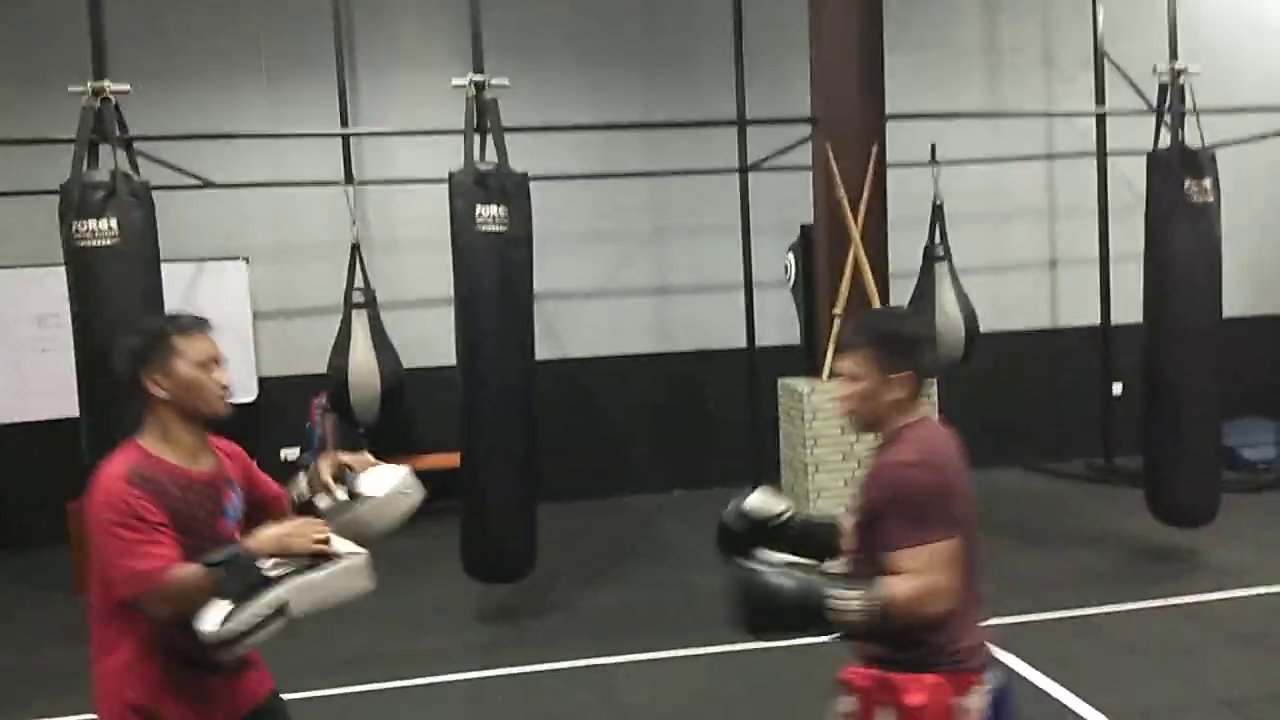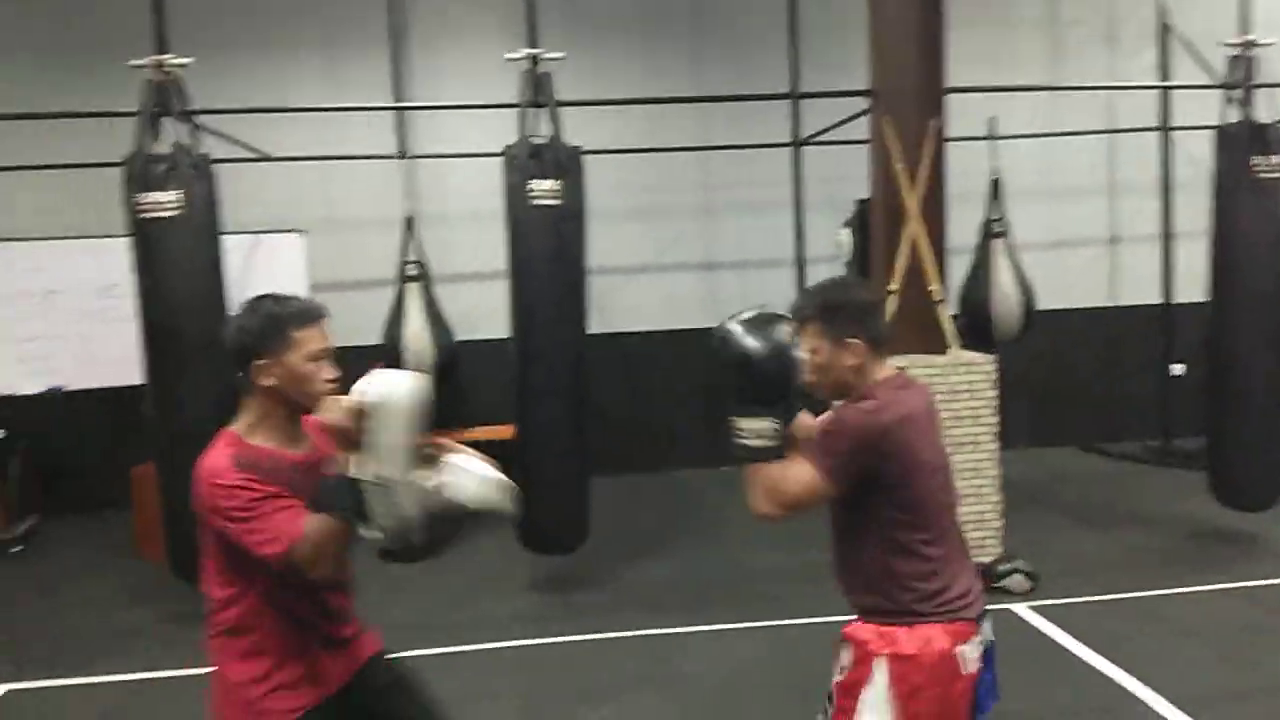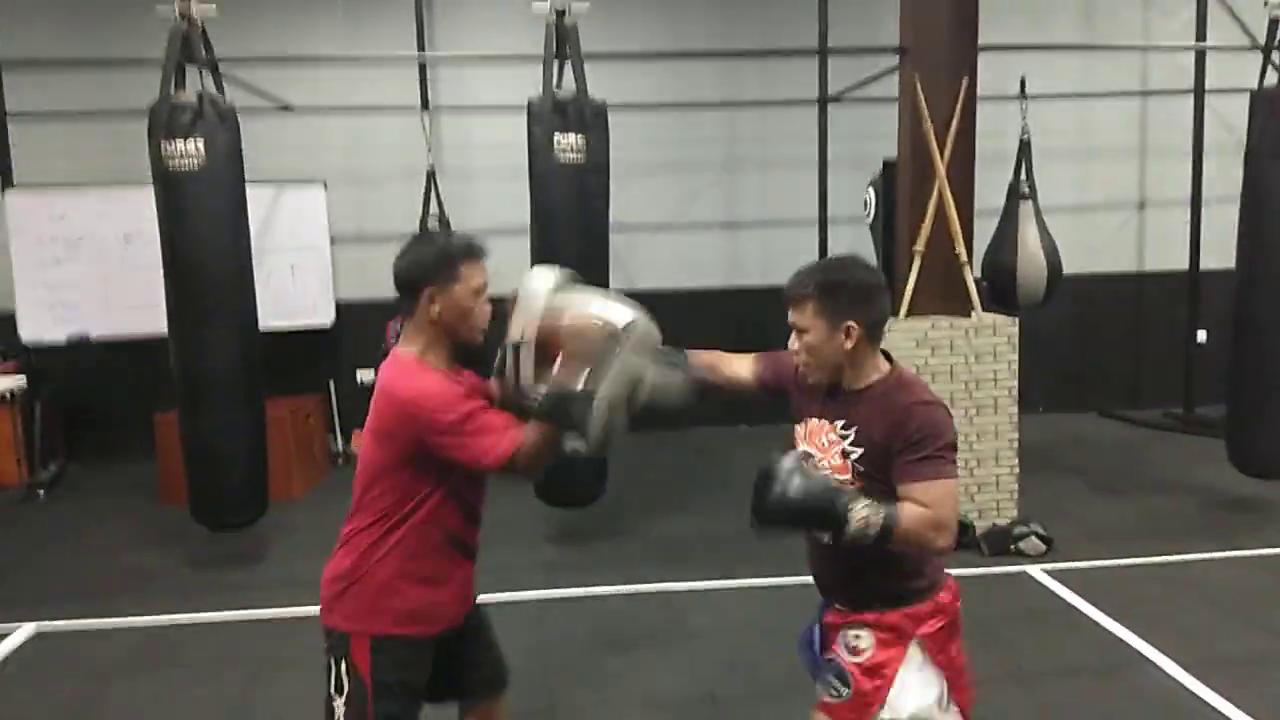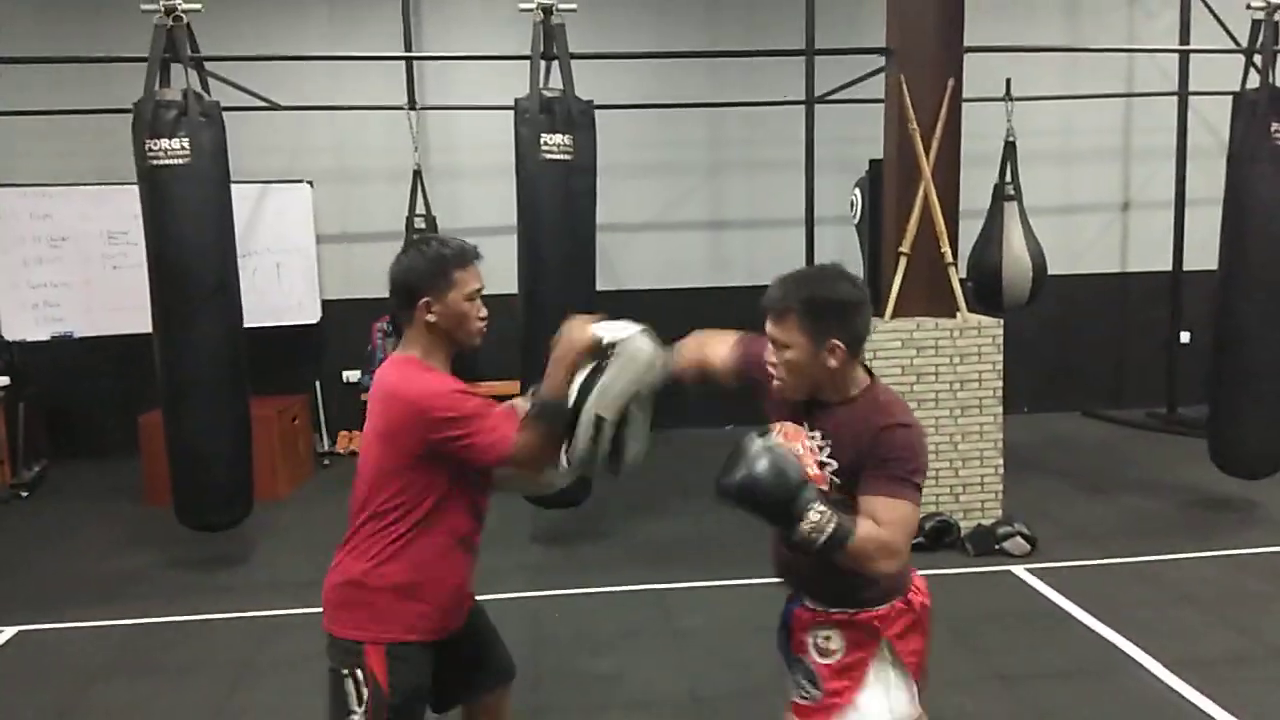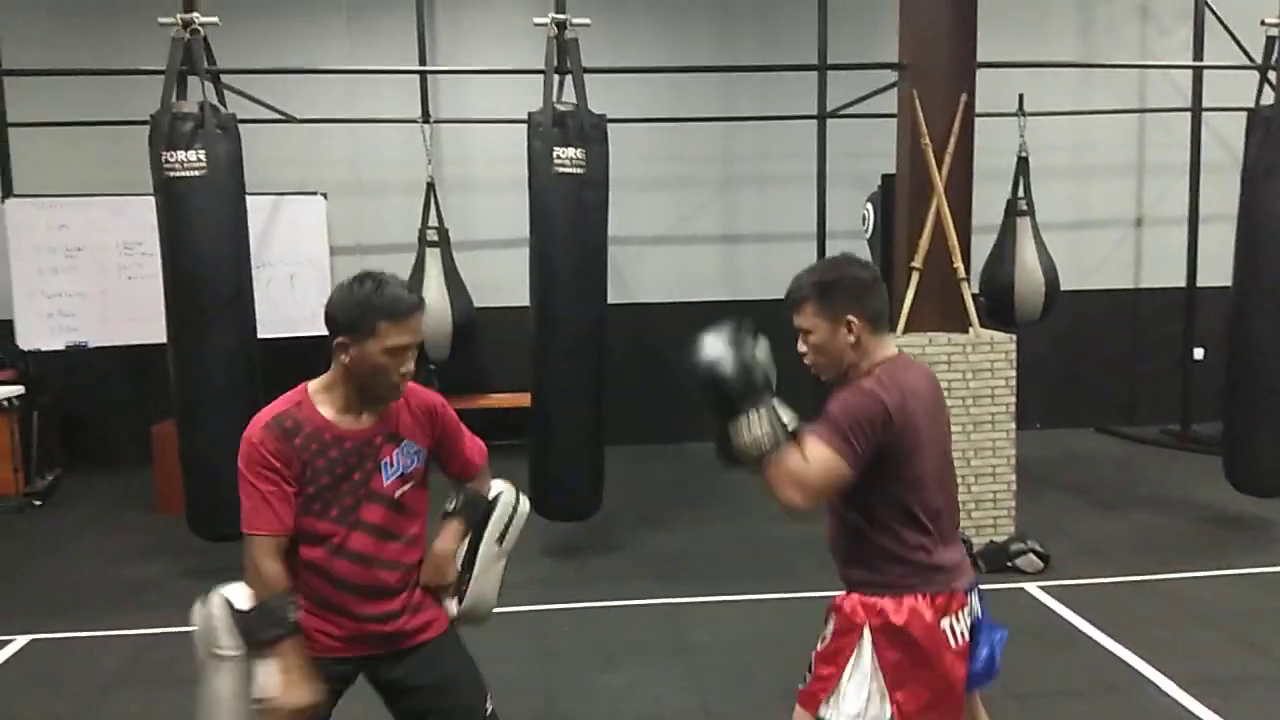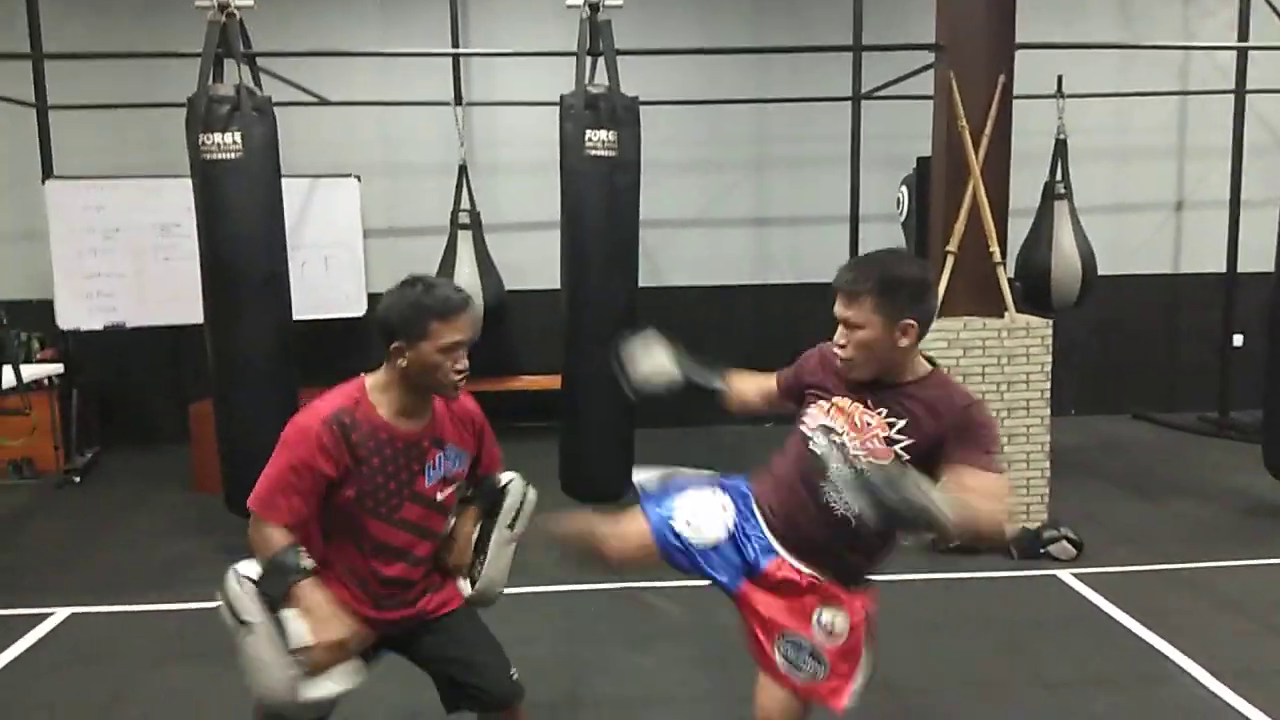
dt=0.4s
person 1, frame 1
left shoulder: (908, 468)
right shoulder: (930, 442)
left elbow: (930, 593)
right elbow: (870, 534)
left wrist: (818, 598)
right wrist: (791, 526)
left hip: (913, 685)
right hip: (951, 669)
person 1, frame 2
left shoulder: (869, 420)
right shoulder: (904, 396)
left elbow: (772, 499)
right elbow: (820, 442)
left wrist: (756, 407)
right wrist: (779, 404)
left hip: (912, 637)
right hip: (955, 617)
person 1, frame 3
left shoulder: (915, 411)
right shoulder: (809, 376)
left elbow: (936, 531)
right elbow: (732, 369)
left wrist: (838, 507)
left hip: (903, 615)
right hip: (846, 605)
person 1, frame 4
left shoulder: (891, 429)
right shoulder: (784, 373)
left elbow: (886, 555)
right elbow: (708, 348)
left wrist: (800, 506)
left hip: (866, 617)
person 1, frame 5
left shoulder: (867, 400)
right shoulder: (912, 376)
left elbow: (801, 488)
left wrist: (747, 405)
right wrist: (788, 430)
left hip: (893, 607)
right hip: (945, 589)
person 1, frame 6
left shoulder: (960, 417)
right shoulder: (830, 364)
left elbow: (989, 517)
right elbow: (762, 394)
left wrist: (913, 498)
right wrist: (687, 374)
left hip: (821, 589)
right knee: (616, 542)
person 2, frame 1
left shoulder: (229, 457)
right shoulder: (123, 487)
left elbow: (283, 516)
right elbow: (162, 599)
left wrist: (318, 479)
right wrist: (257, 547)
left hip: (235, 684)
person 2, frame 2
left shoulder: (320, 434)
right shoulder: (226, 473)
right elbow: (317, 561)
right wrist: (346, 460)
left hip: (344, 652)
right hip: (269, 683)
person 2, frame 3
left shoulder: (441, 374)
right shoulder: (416, 392)
left elbow: (494, 415)
right elbow: (527, 456)
left hip: (444, 591)
right hip: (379, 606)
person 2, frame 4
left shoulder: (427, 379)
right shoulder: (419, 394)
right elbow: (529, 455)
right wrist: (562, 368)
left hip: (446, 597)
right hip: (377, 611)
person 2, frame 5
left shoulder: (424, 408)
right shoulder: (273, 434)
left elbow: (476, 473)
right elbow: (264, 558)
left wrist: (453, 534)
right wrist: (288, 669)
left hip: (412, 622)
right hip: (313, 633)
person 2, frame 6
left shoulder: (463, 413)
right shoulder: (324, 426)
left elbow: (487, 480)
right elbow: (267, 528)
left wrist: (467, 525)
right wrist: (315, 603)
left hip: (428, 598)
right hip: (338, 606)
